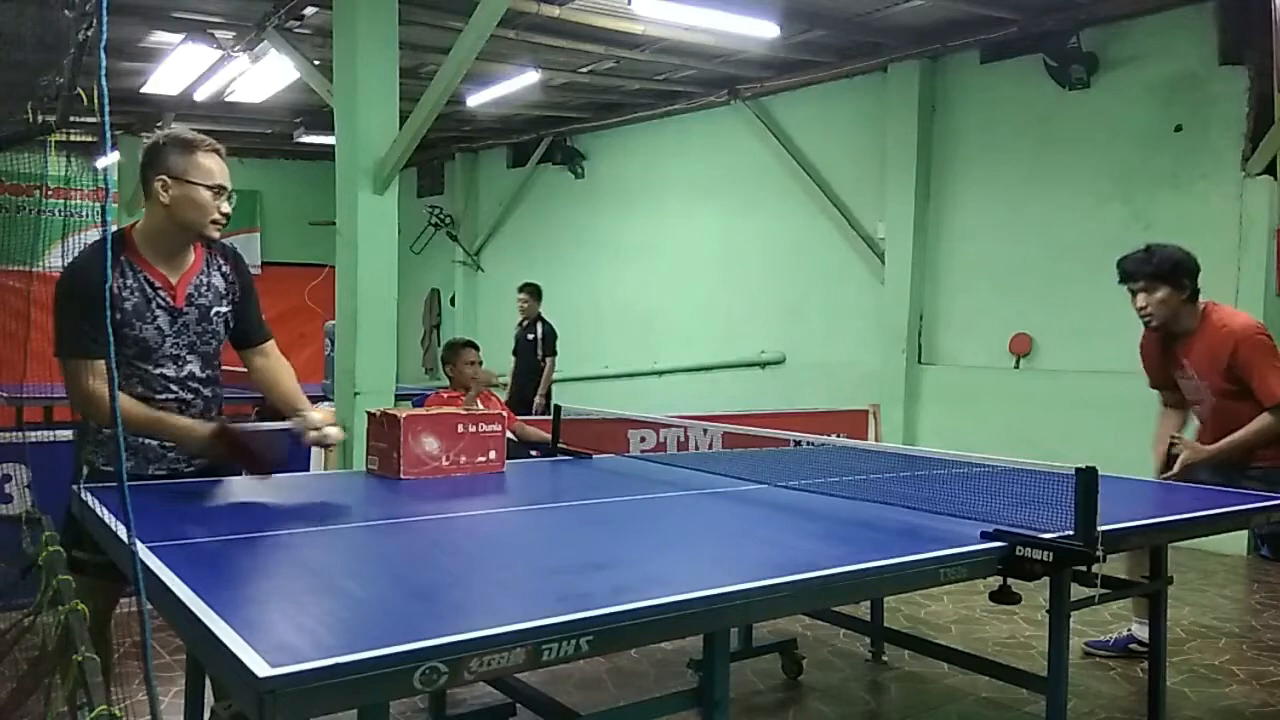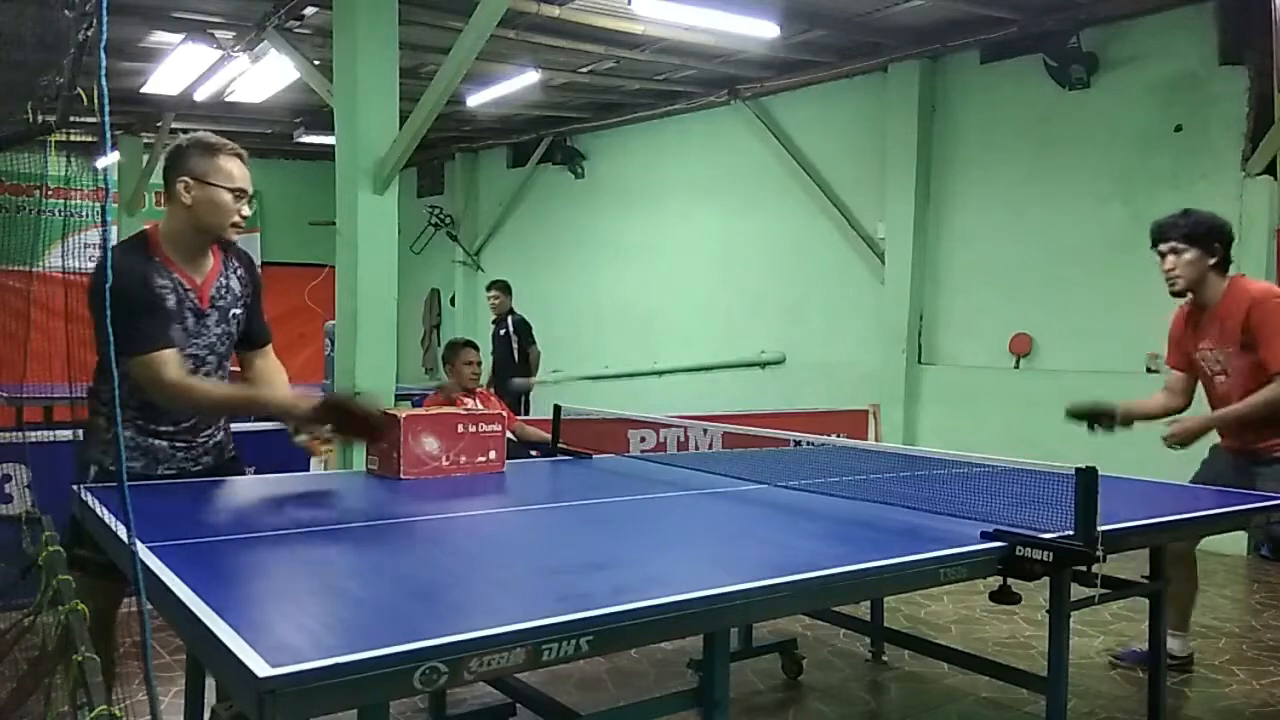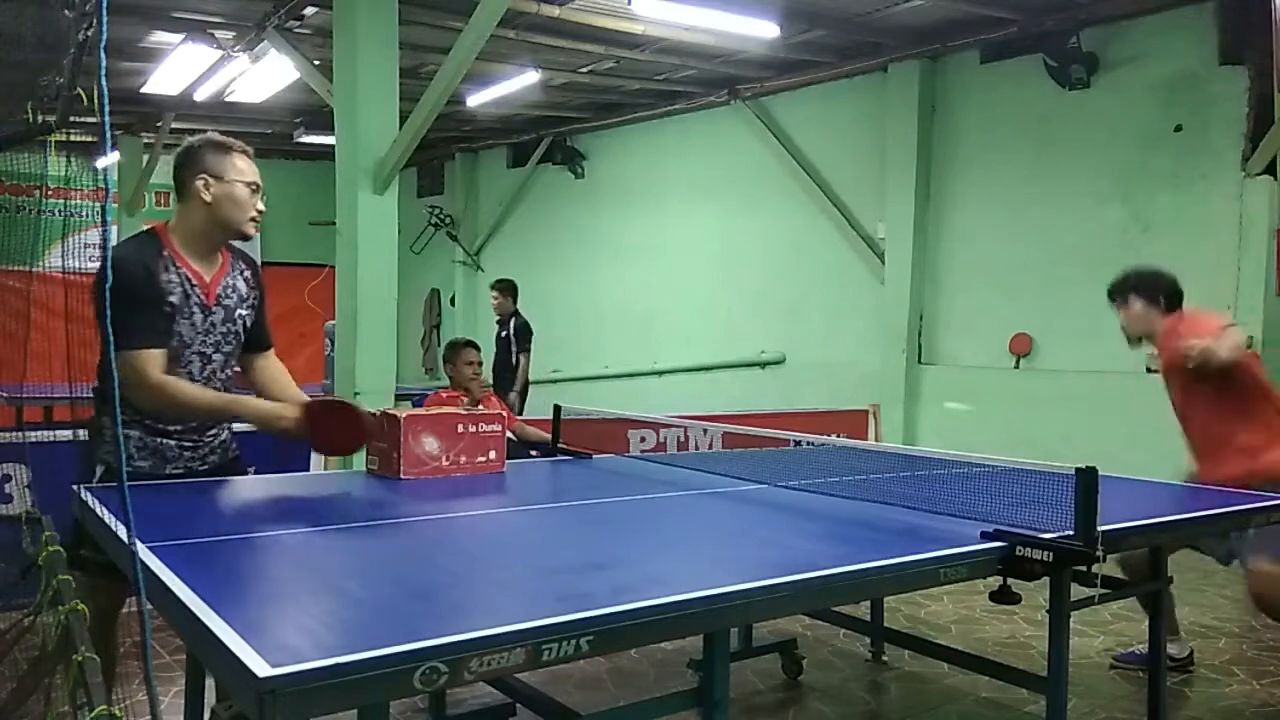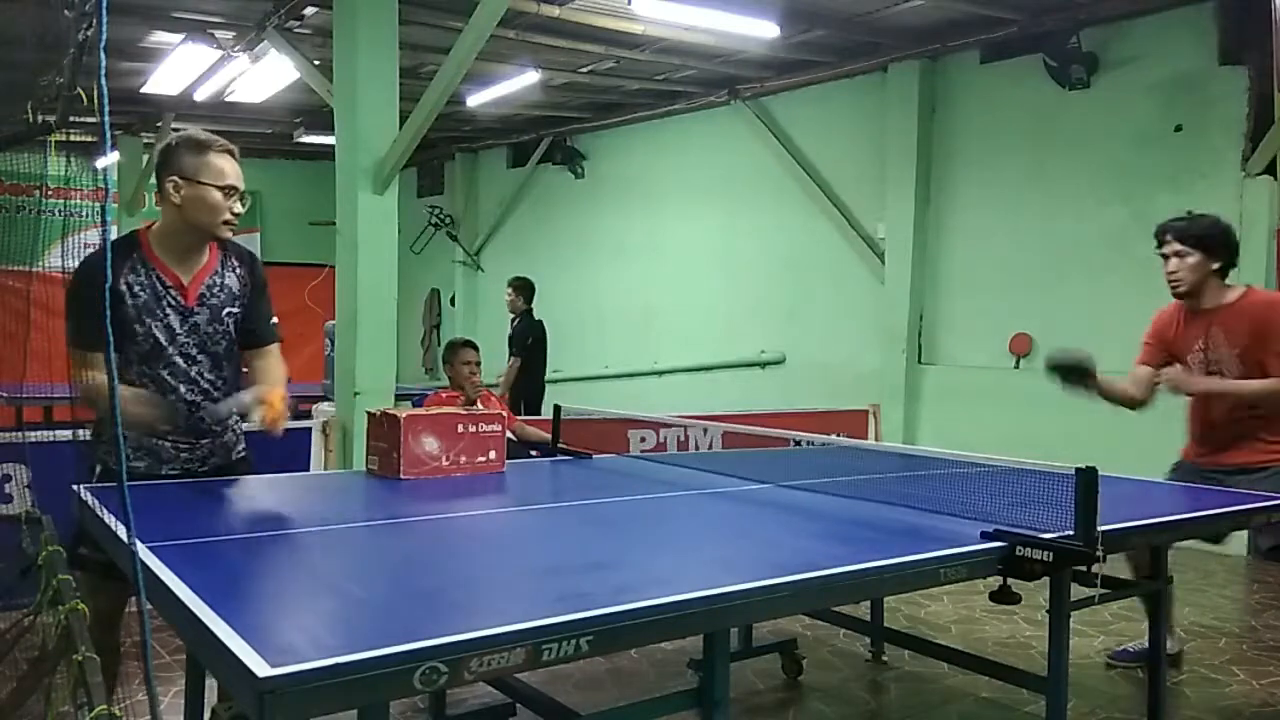
dt=0.5s
person 1, frame 1
left shoulder: (228, 266)
right shoulder: (92, 273)
left elbow: (261, 354)
right elbow: (88, 390)
left wrist: (303, 414)
right wrist: (182, 430)
left hip: (208, 467)
right hip: (120, 471)
right knee: (90, 609)
person 1, frame 2
left shoulder: (241, 268)
right shoulder: (125, 271)
left elbow: (260, 359)
right elbow: (168, 385)
left wrist: (298, 415)
right wrist: (280, 402)
left hip: (211, 463)
right hip: (126, 469)
right knee: (97, 607)
person 1, frame 3
left shoulder: (246, 272)
right shoulder: (131, 267)
left elbow: (260, 359)
right elbow: (145, 384)
left wrist: (306, 410)
right wrist: (260, 413)
left hip: (215, 464)
right hip: (134, 468)
right knee: (101, 605)
person 1, frame 4
left shoulder: (244, 267)
right shoulder: (106, 272)
left elbow: (264, 354)
right elbow: (90, 372)
left wrist: (267, 394)
right wrist: (116, 401)
left hip: (222, 465)
right hip: (133, 469)
right knee: (102, 607)
person 2, frame 1
left shoulder: (1240, 333)
right shoulder: (1154, 341)
left wrist: (1208, 452)
right wrist: (1162, 446)
right hip: (1212, 455)
right ankle: (1142, 633)
person 2, frame 2
right shoulder: (1186, 319)
right elbow: (1173, 396)
left wrist: (1206, 422)
right wrist: (1122, 411)
right hip: (1235, 451)
right knee: (1176, 536)
right ankle: (1176, 646)
person 2, frame 3
left shoulder: (1186, 328)
right shoulder: (1175, 355)
left elbow: (1232, 347)
right hip: (1218, 480)
right knee: (1132, 554)
right ankle: (1175, 648)
person 2, frame 4
right shoulder: (1169, 322)
right elbow: (1136, 395)
left wrist: (1203, 386)
right wrist: (1094, 381)
right hip: (1204, 461)
right knee: (1140, 545)
right ankle: (1165, 641)
